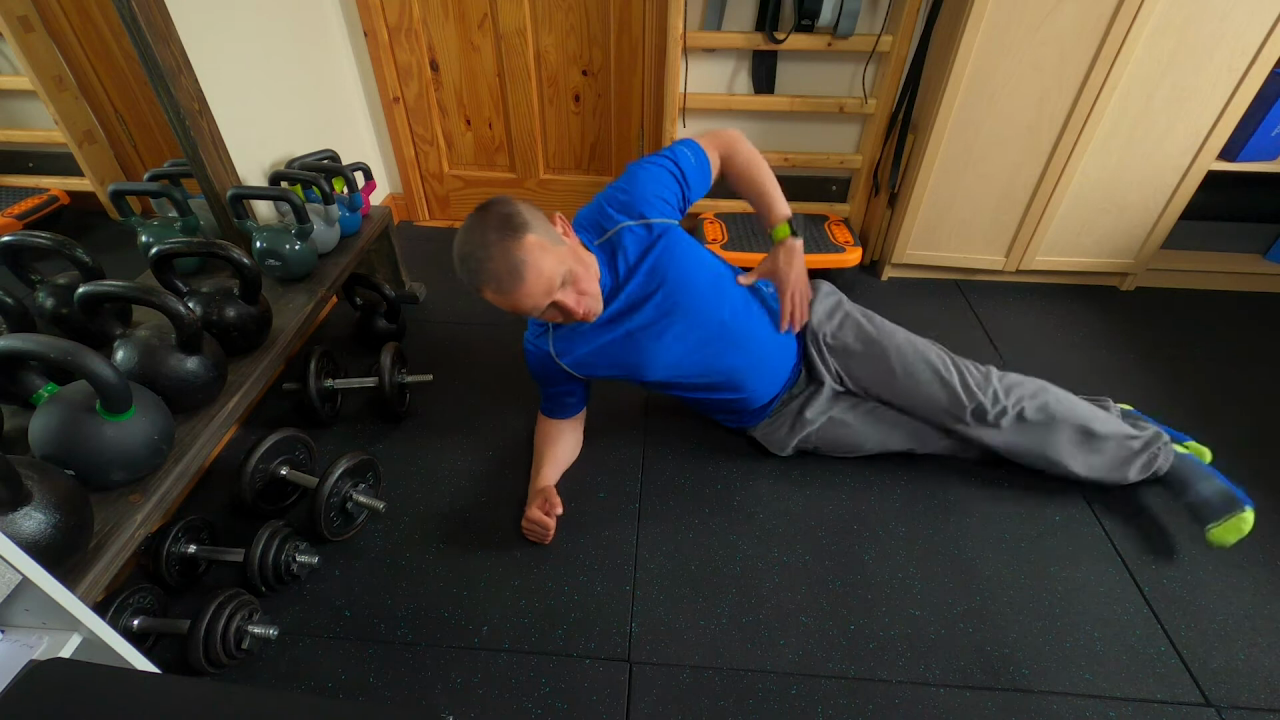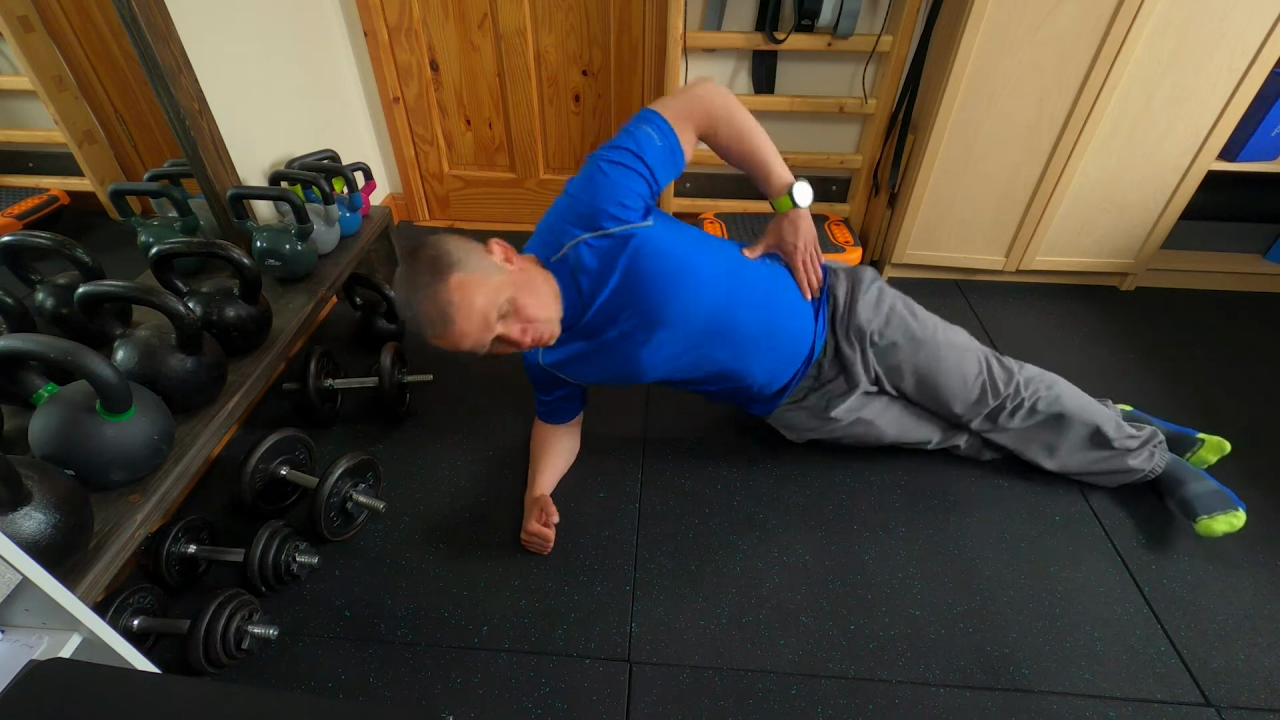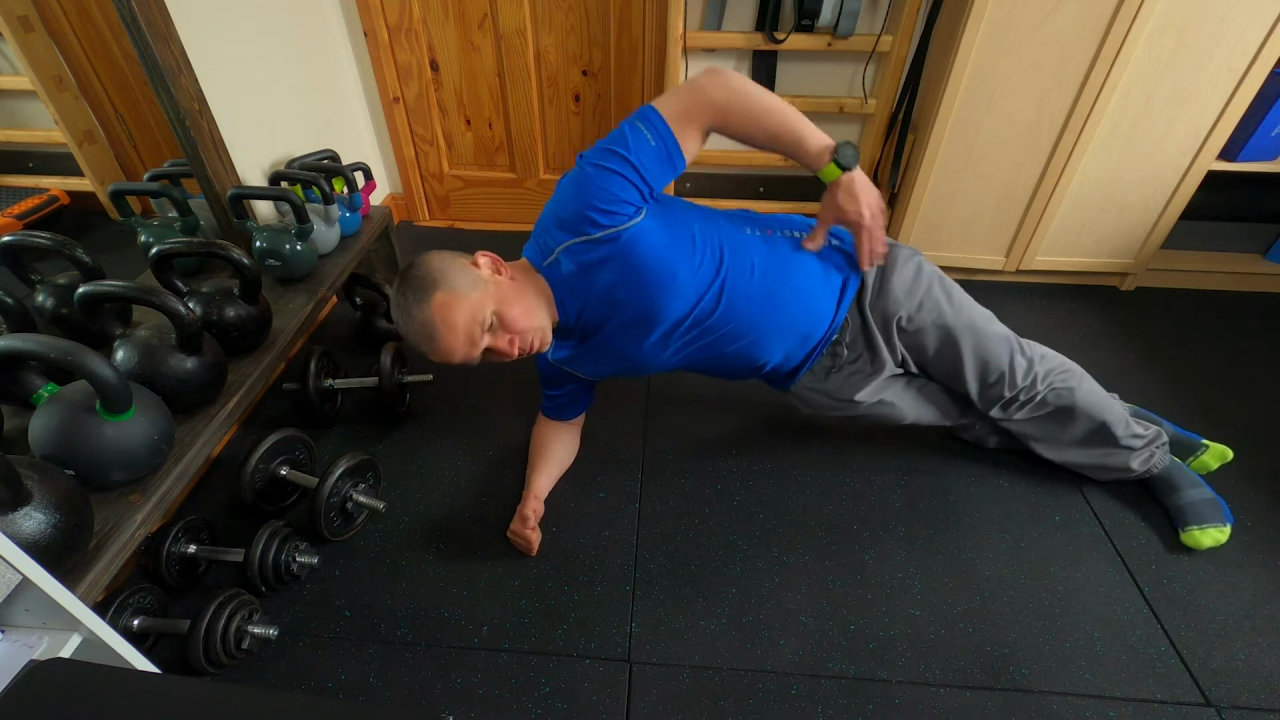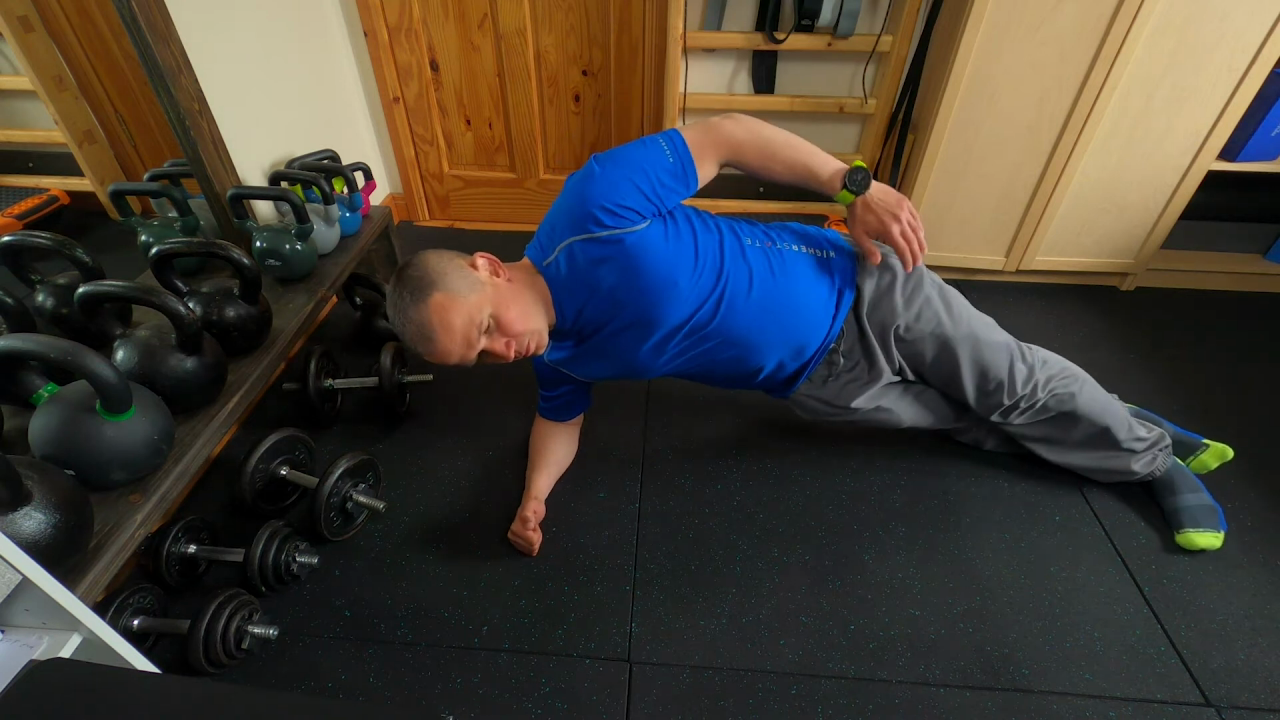
dt=0.5s
person 1, frame 1
left shoulder: (627, 207)
right shoulder: (551, 345)
left elbow: (722, 143)
right elbow: (562, 417)
left wrist: (786, 238)
right wrist: (541, 486)
left hip: (808, 330)
right hip: (780, 422)
left knee: (973, 396)
right knee: (958, 442)
left ankle: (1153, 454)
right ankle: (1116, 436)
person 1, frame 2
left shoulder: (593, 209)
right shoulder: (545, 352)
left elbow: (704, 102)
right elbow: (558, 421)
left wrist: (790, 202)
right wrist: (537, 495)
left hip: (836, 313)
right hip: (800, 402)
left knee: (996, 393)
right knee: (967, 437)
left ankle: (1147, 450)
right ankle: (1127, 443)
person 1, frame 3
left shoulder: (587, 205)
right shoulder: (559, 347)
left elbow: (711, 94)
right elbow: (561, 417)
left wrist: (838, 166)
right wrist: (532, 496)
left hip: (864, 285)
right hip: (823, 372)
left knee: (1013, 378)
right knee: (974, 417)
left ankle: (1151, 451)
right ankle: (1140, 461)
person 1, frame 4
left shoulder: (594, 204)
right shoulder: (556, 351)
left elbow: (721, 137)
right elbow: (559, 417)
left wrist: (856, 186)
right wrist: (534, 496)
left hip: (859, 295)
right hip: (820, 380)
left knee: (1015, 385)
right knee: (977, 425)
left ankle: (1152, 446)
right ankle: (1137, 454)
